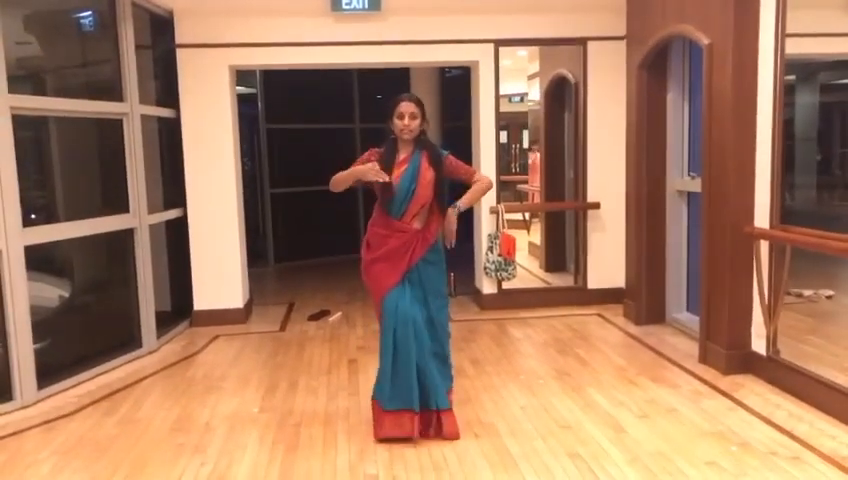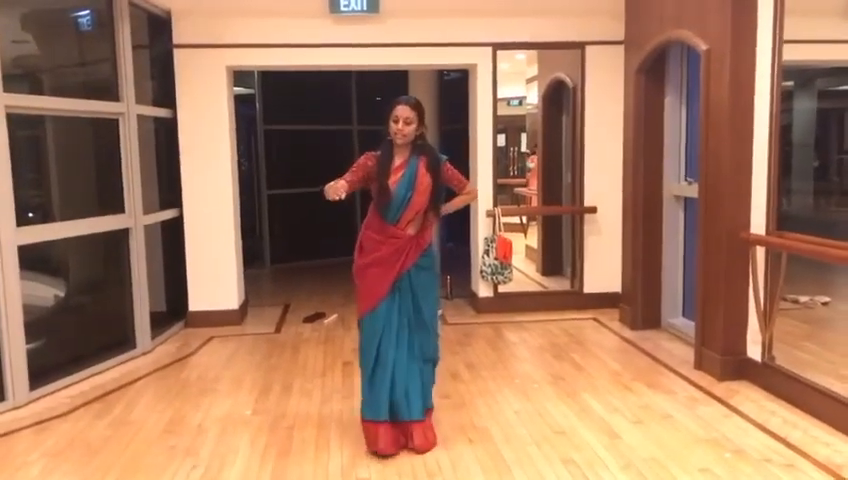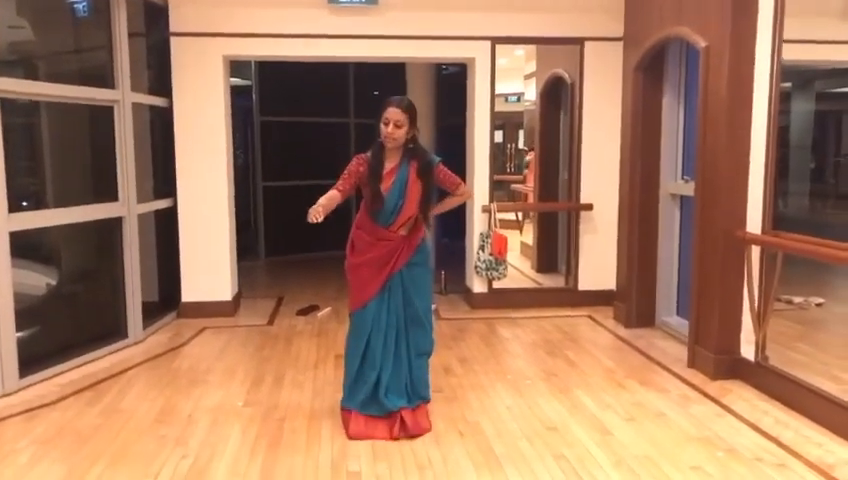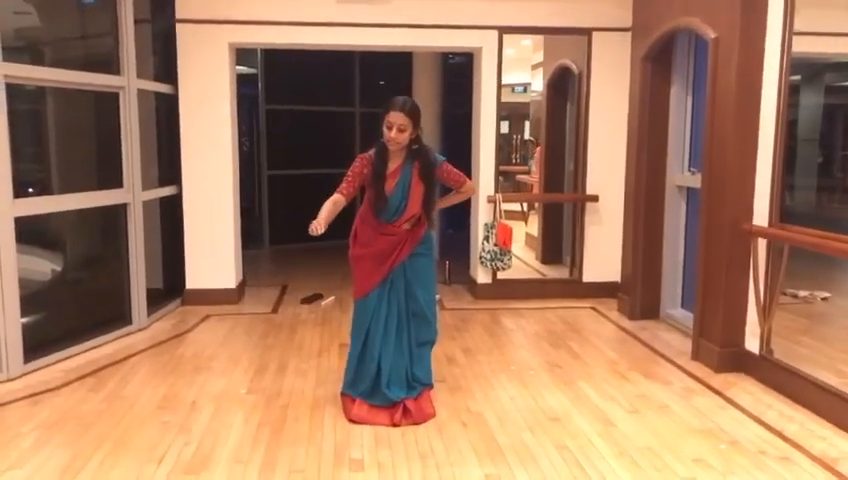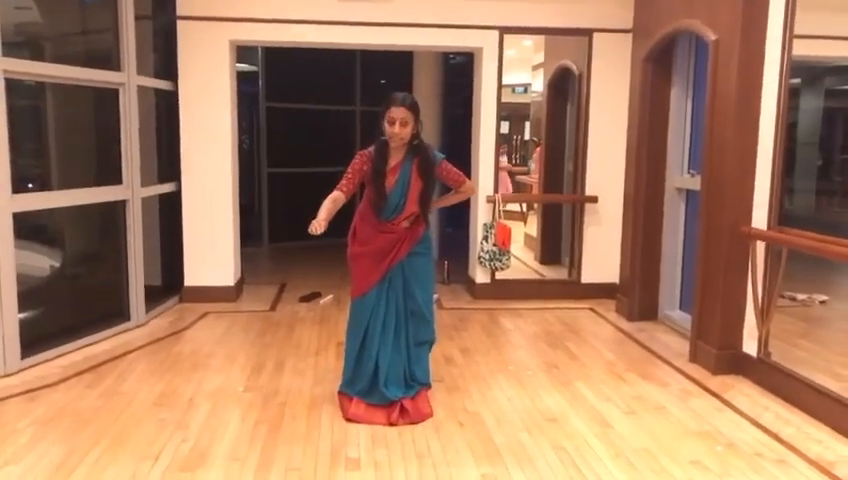
dt=0.4s
person 1, frame 1
left shoulder: (436, 159)
right shoulder: (377, 157)
left elbow: (483, 181)
right elbow: (334, 186)
left wrist: (455, 210)
right wrist: (357, 172)
left hip: (425, 252)
right hip: (387, 252)
left knee: (429, 326)
right knee: (400, 323)
left ankle: (431, 407)
right ankle: (400, 408)
person 1, frame 2
left shoulder: (433, 163)
right shoulder: (373, 161)
left elbow: (469, 192)
right elbow: (343, 185)
left wrist: (437, 212)
right wrist: (334, 188)
left hip: (417, 258)
right hip: (378, 257)
left knee: (417, 332)
right knee: (380, 334)
left ankle: (414, 414)
right ankle: (383, 417)
person 1, frame 3
left shoulder: (425, 164)
right shoulder: (364, 163)
left elbow: (462, 192)
right elbow: (338, 192)
left wrist: (428, 212)
right wrist: (320, 207)
left hip: (409, 255)
right hip: (370, 255)
left knee: (410, 325)
right knee: (369, 327)
left ankle: (408, 402)
right ankle: (366, 402)
person 1, frame 4
left shoulder: (428, 163)
right shoulder: (368, 162)
left elbow: (467, 188)
right elbow: (341, 196)
left wrist: (431, 207)
right wrist: (322, 219)
left hip: (413, 248)
right hip: (373, 248)
left knee: (414, 316)
right knee: (373, 317)
left ankle: (411, 389)
right ankle: (369, 389)
person 1, frame 5
left shoulder: (428, 160)
right shoulder: (368, 158)
left elbow: (467, 188)
right elbow: (340, 194)
left wrist: (430, 206)
right wrist: (322, 218)
left hip: (411, 247)
right hip: (371, 246)
left knee: (411, 315)
right knee: (370, 316)
left ankle: (407, 388)
right ankle: (366, 387)
